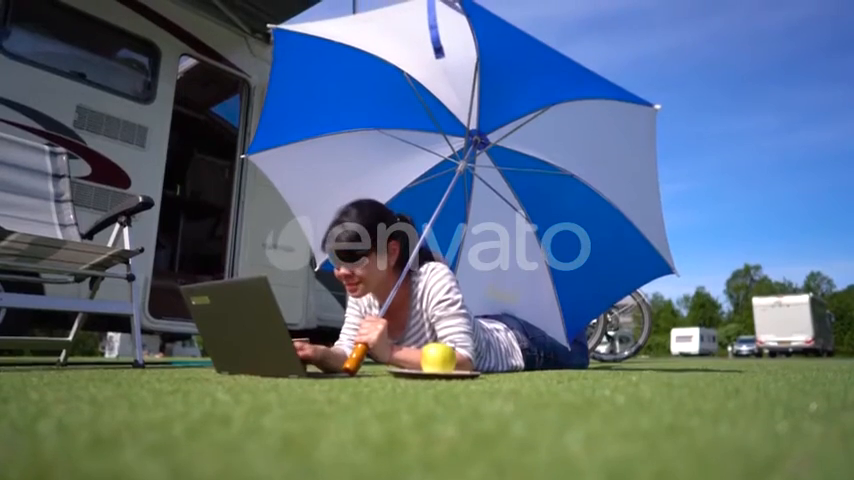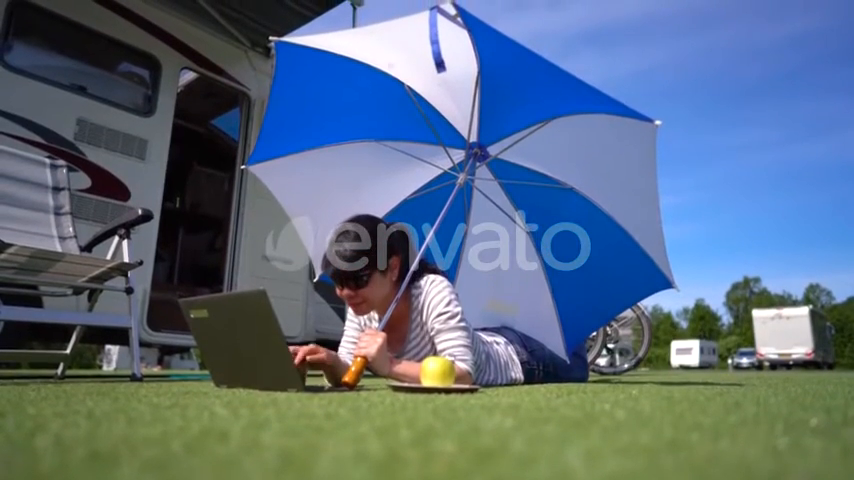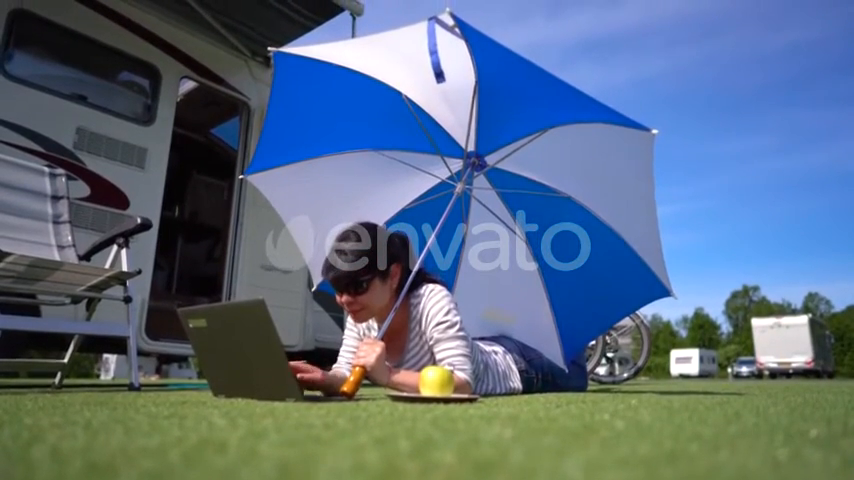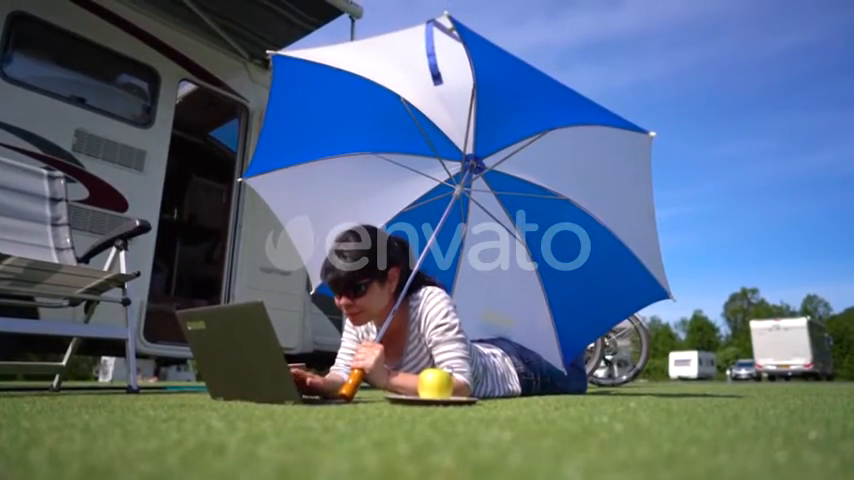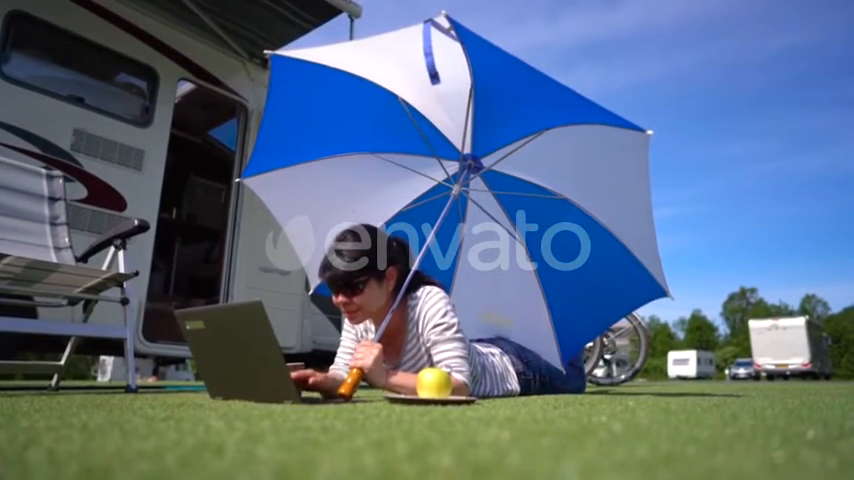
dt=1s
person 1, frame 1
left shoulder: (433, 279)
right shoulder: (361, 295)
left elbow: (463, 360)
right elbow: (344, 356)
left wrist: (390, 353)
right wrist: (321, 355)
left hip: (515, 345)
person 1, frame 2
left shoulder: (433, 291)
right shoulder: (360, 308)
left elbow: (463, 374)
right elbow: (346, 373)
left wrist: (390, 366)
right wrist: (330, 363)
left hip: (515, 358)
person 1, frame 3
left shoulder: (432, 300)
right shoulder: (359, 317)
left elbow: (462, 384)
right elbow: (342, 376)
left wrist: (389, 376)
right wrist: (325, 379)
left hip: (514, 368)
person 1, frame 4
left shoulder: (432, 303)
right shoulder: (358, 319)
left elbow: (461, 386)
right elbow: (341, 377)
left wrist: (388, 378)
right wrist: (323, 383)
left hip: (512, 369)
person 1, frame 5
left shoulder: (429, 303)
right shoulder: (357, 318)
left elbow: (459, 385)
right elbow: (340, 377)
left wrist: (386, 378)
right wrist: (324, 381)
left hip: (512, 369)
